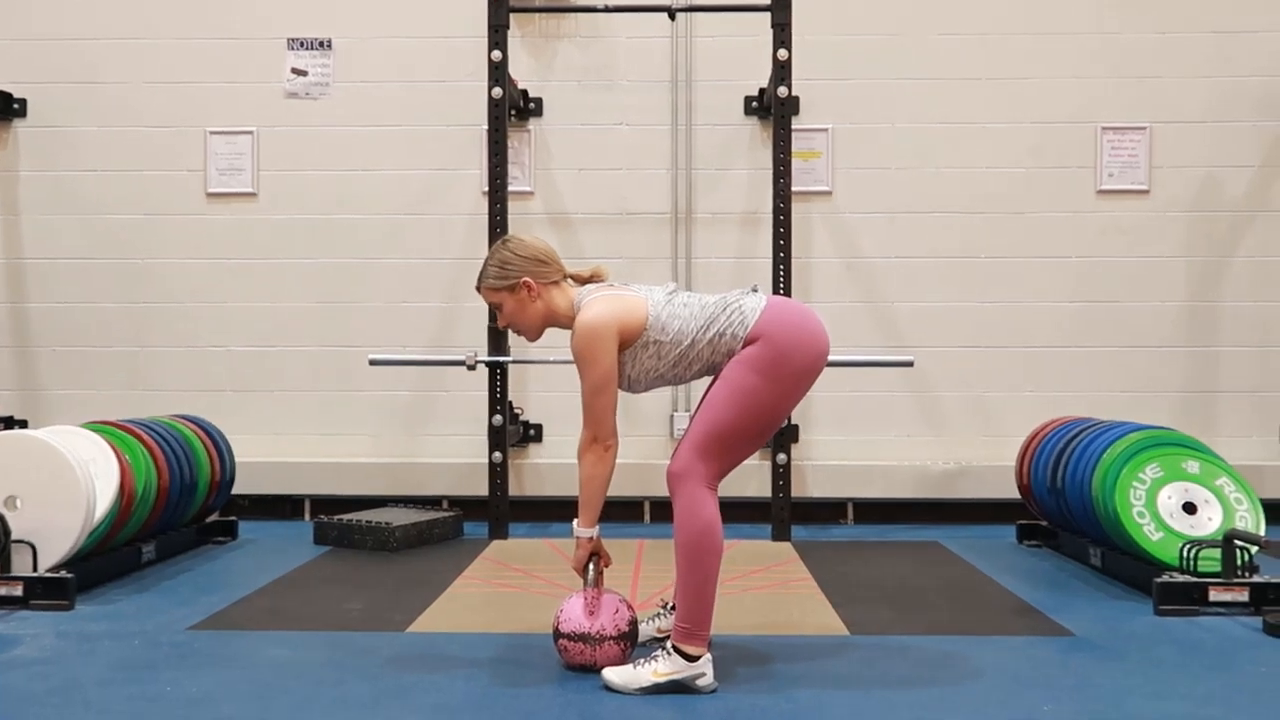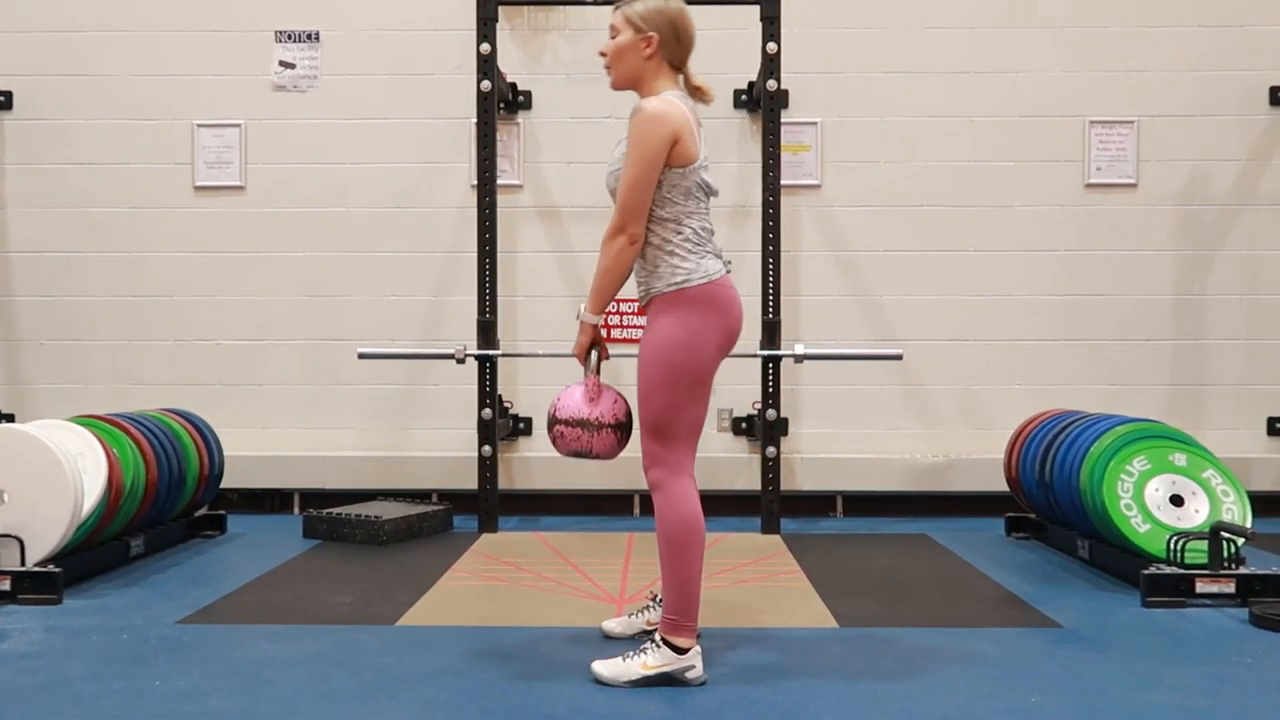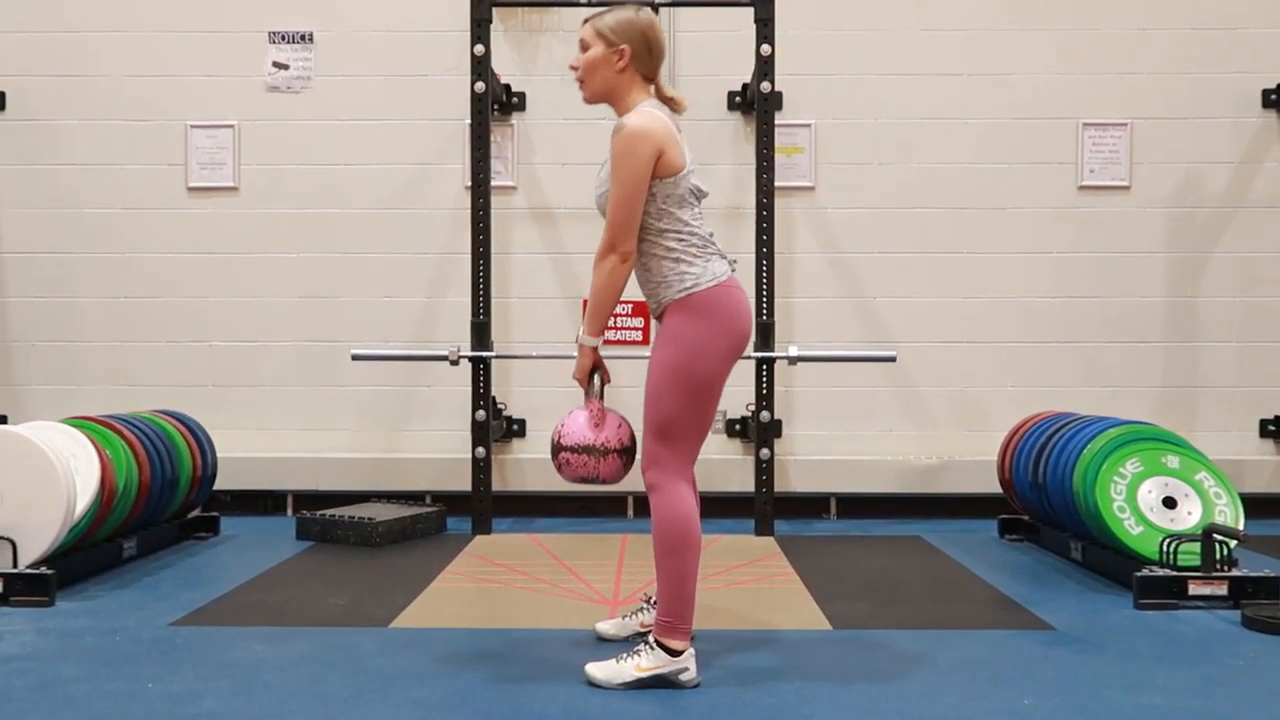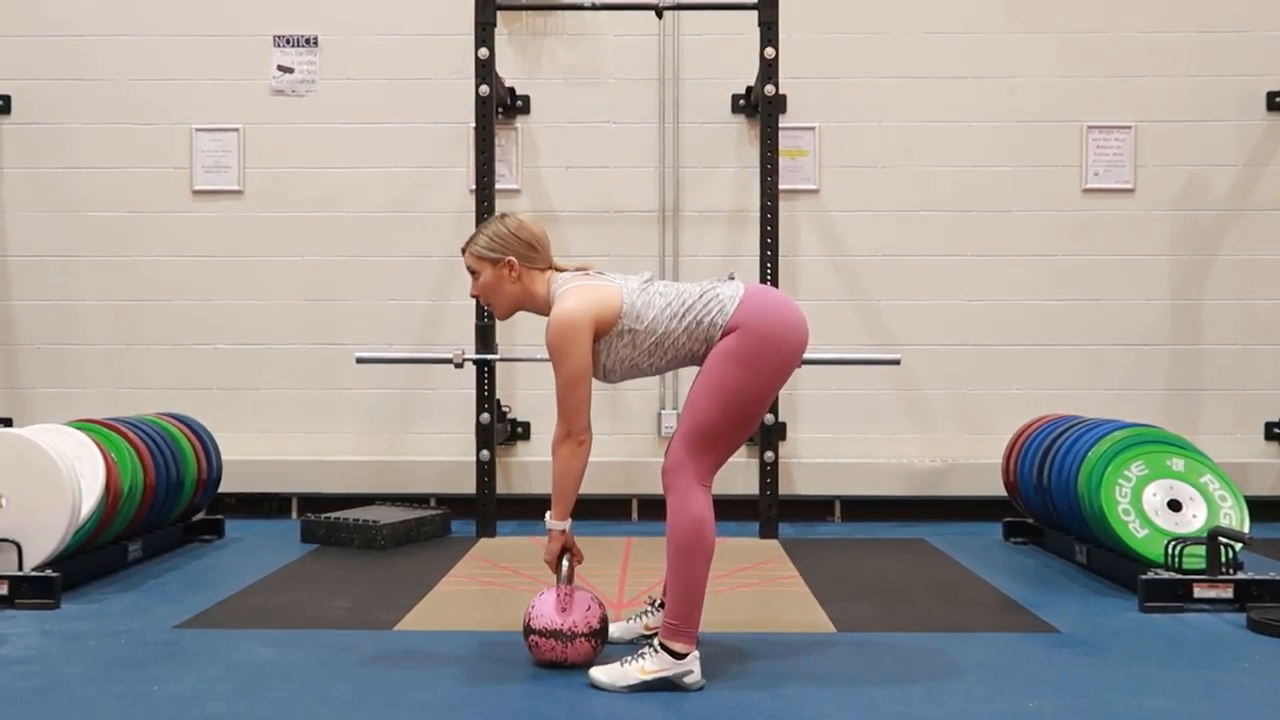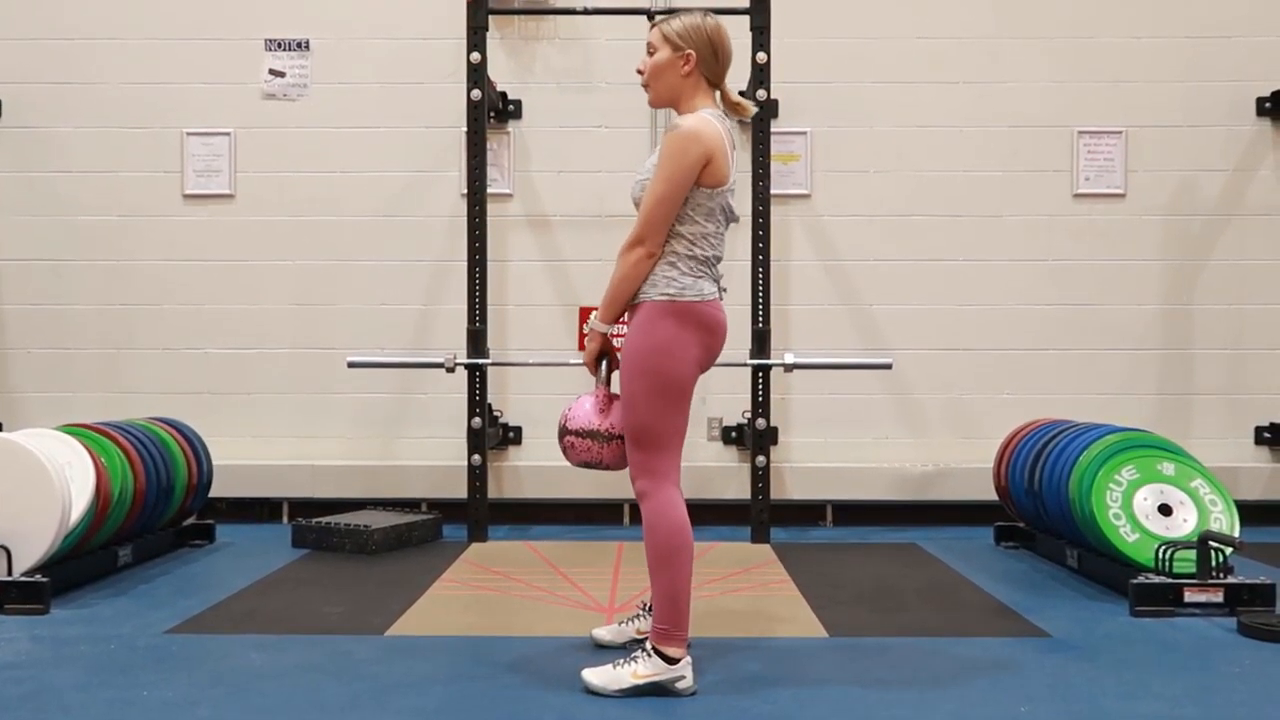
dt=1s
person 1, frame 1
left shoulder: (592, 322)
right shoulder: (595, 304)
left elbow: (600, 443)
right elbow: (596, 439)
left wrist: (585, 531)
right wrist: (589, 528)
left hip: (783, 340)
right hip: (779, 335)
left knee: (691, 477)
right knee: (692, 474)
left ankle: (689, 656)
right ankle: (685, 610)
person 1, frame 2
left shoulder: (655, 111)
right shoulder: (667, 112)
left elbow: (625, 234)
right elbow: (639, 230)
left wrist: (589, 318)
right wrist: (599, 315)
left hip: (687, 306)
right hip: (697, 301)
left knee: (666, 469)
right knee: (667, 464)
left ankle: (678, 647)
right ankle: (672, 604)
person 1, frame 3
left shoulder: (635, 127)
right shoulder: (649, 123)
left elbow: (616, 252)
right elbow: (633, 246)
left wrist: (588, 340)
right wrist: (597, 337)
left hip: (698, 312)
right hip: (704, 307)
left knee: (665, 472)
right knee: (668, 468)
left ankle: (671, 649)
right ankle: (667, 607)
person 1, frame 4
left shoulder: (568, 314)
right shoulder: (572, 292)
left elbow: (575, 438)
right elbow: (567, 431)
left wrist: (558, 523)
right wrist: (559, 520)
left hip: (758, 329)
right hip: (762, 322)
left knee: (685, 474)
right knee: (686, 470)
left ankle: (676, 652)
right ankle: (672, 607)
person 1, frame 5
left shoulder: (691, 129)
right shoulder: (707, 129)
left elbow: (644, 245)
left wrist: (602, 324)
right wrist: (618, 320)
left hip: (670, 318)
right hip: (687, 314)
left knee: (655, 482)
right knee: (657, 476)
left ankle: (669, 656)
right ankle: (664, 613)
